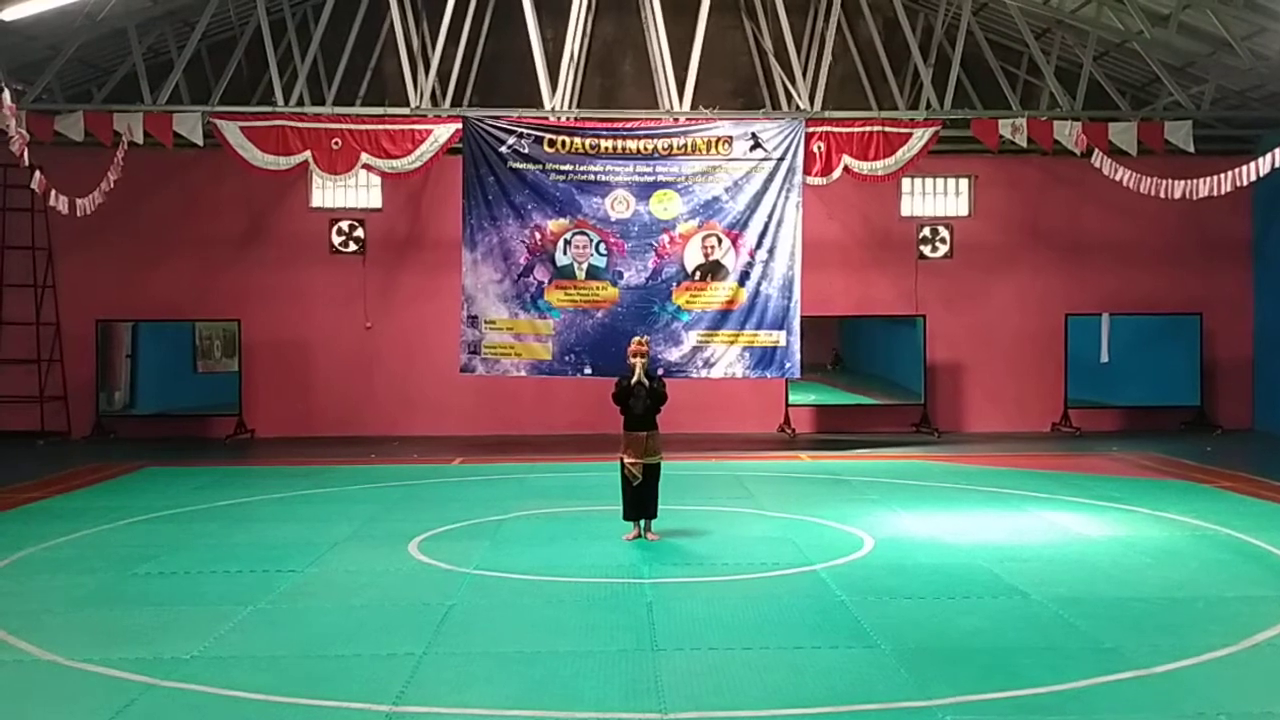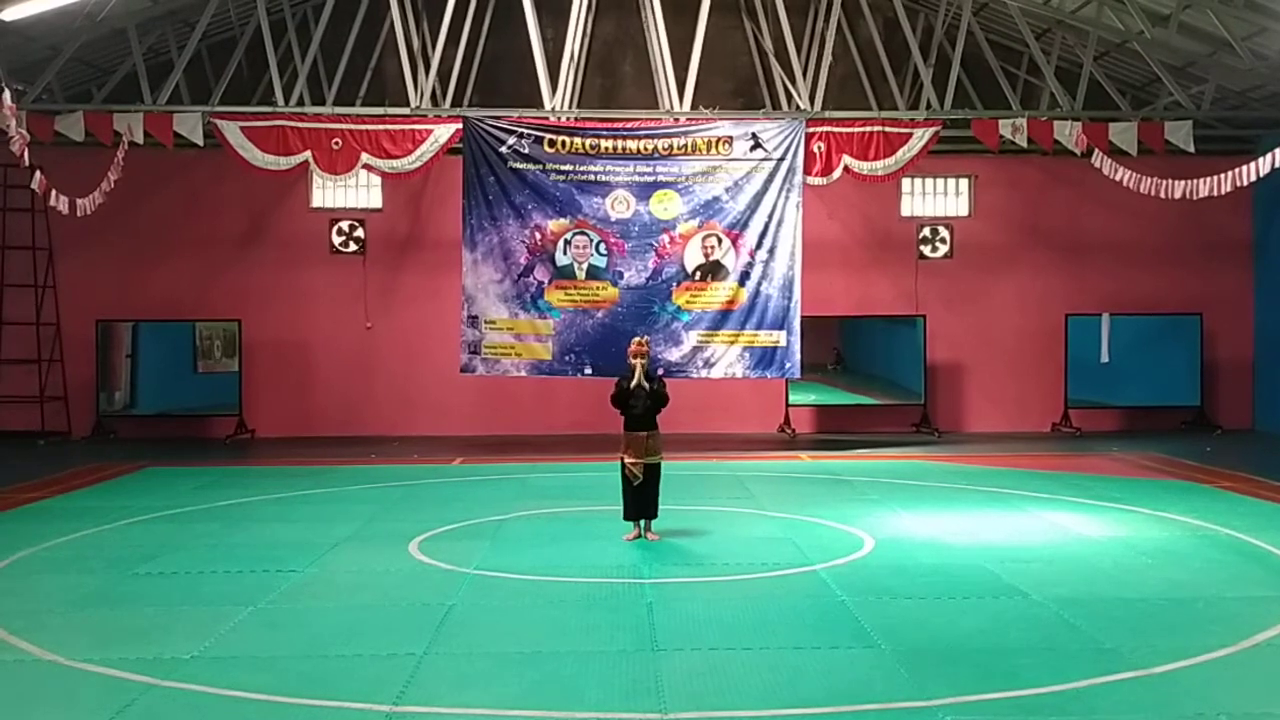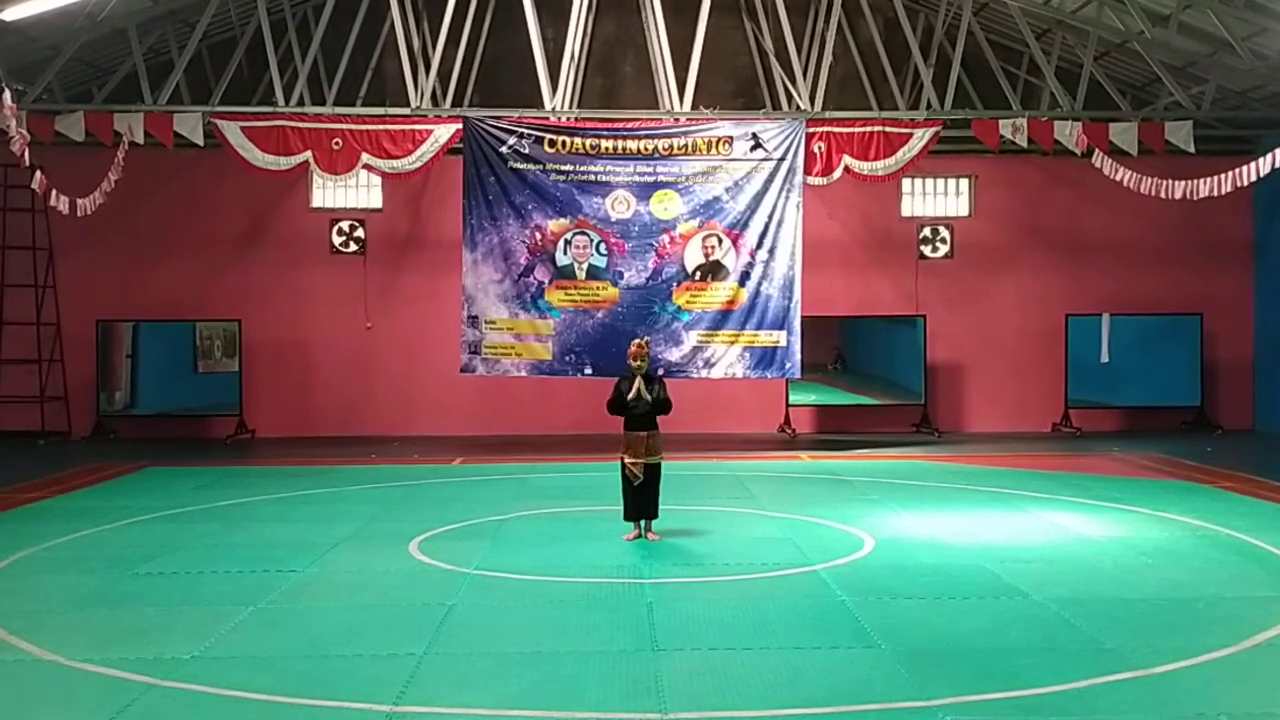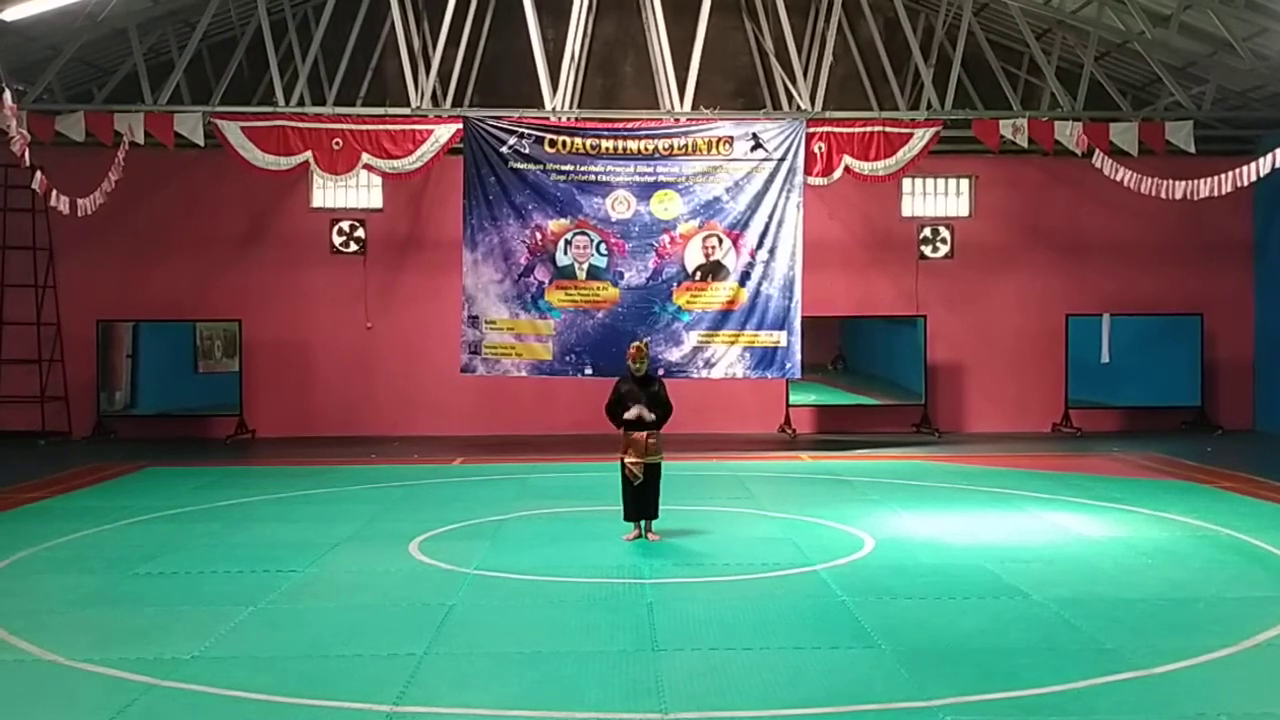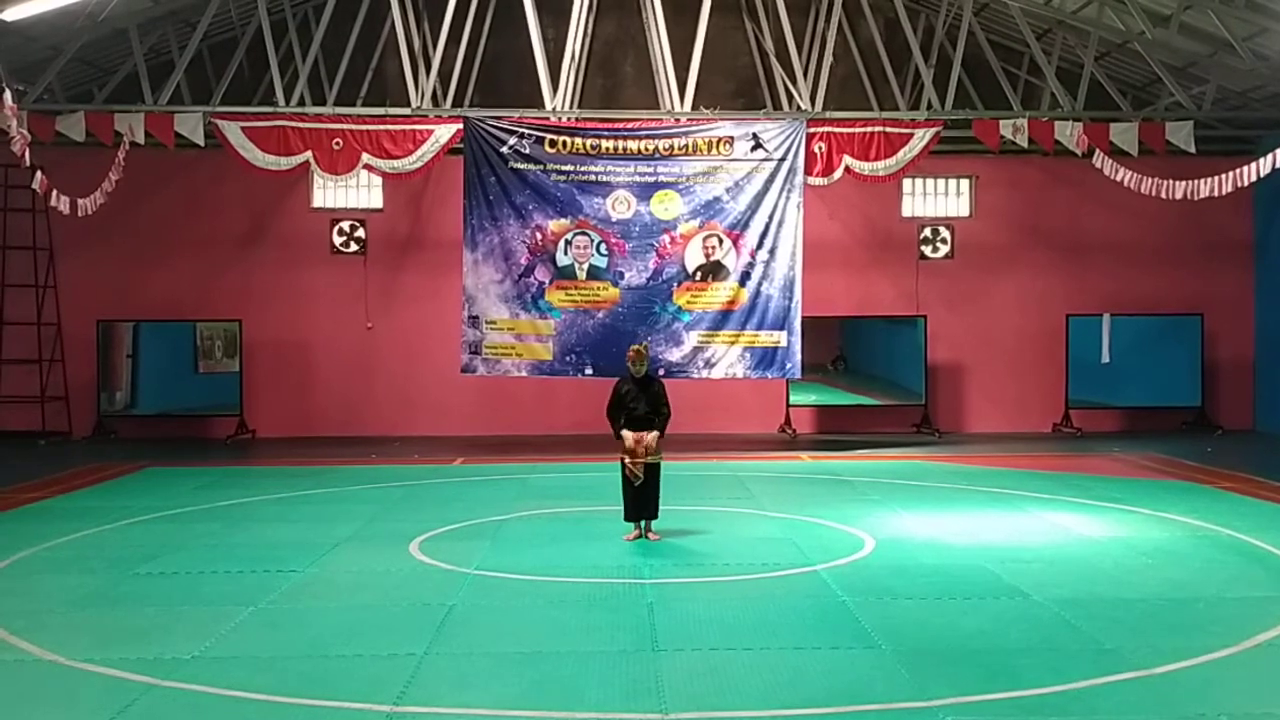
dt=0.1s
person 1, frame 1
left shoulder: (656, 381)
right shoulder: (623, 381)
left elbow: (661, 400)
right elbow: (618, 399)
left wrist: (645, 381)
right wrist: (634, 380)
left hip: (650, 436)
right hip: (630, 437)
left knee: (650, 483)
right knee: (630, 482)
left ankle: (648, 527)
right ankle: (635, 527)
person 1, frame 2
left shoulder: (656, 381)
right shoulder: (623, 382)
left elbow: (663, 402)
right elbow: (616, 402)
left wrist: (646, 384)
right wrist: (632, 383)
left hip: (651, 437)
right hip: (630, 437)
left knee: (651, 483)
right knee: (631, 483)
left ankle: (648, 527)
right ankle: (635, 527)
person 1, frame 3
left shoulder: (657, 382)
right shoulder: (623, 383)
left elbow: (666, 407)
right elbow: (612, 408)
left wrist: (647, 396)
right wrist: (630, 395)
left hip: (651, 437)
right hip: (630, 437)
left knee: (651, 483)
right knee: (631, 483)
left ankle: (648, 527)
right ankle: (636, 527)
person 1, frame 4
left shoulder: (656, 383)
right shoulder: (622, 384)
left elbow: (667, 409)
right elbow: (610, 409)
left wrist: (653, 416)
right wrist: (625, 416)
left hip: (651, 438)
right hip: (630, 439)
left knee: (651, 484)
right knee: (631, 483)
left ankle: (649, 527)
right ankle: (636, 527)
person 1, frame 5
left shoulder: (656, 383)
right shoulder: (622, 384)
left elbow: (665, 412)
right elbow: (611, 412)
left wrist: (657, 432)
right wrist: (622, 431)
left hip: (650, 438)
right hip: (630, 439)
left knee: (651, 483)
right knee: (631, 484)
left ankle: (649, 527)
right ankle: (636, 527)
